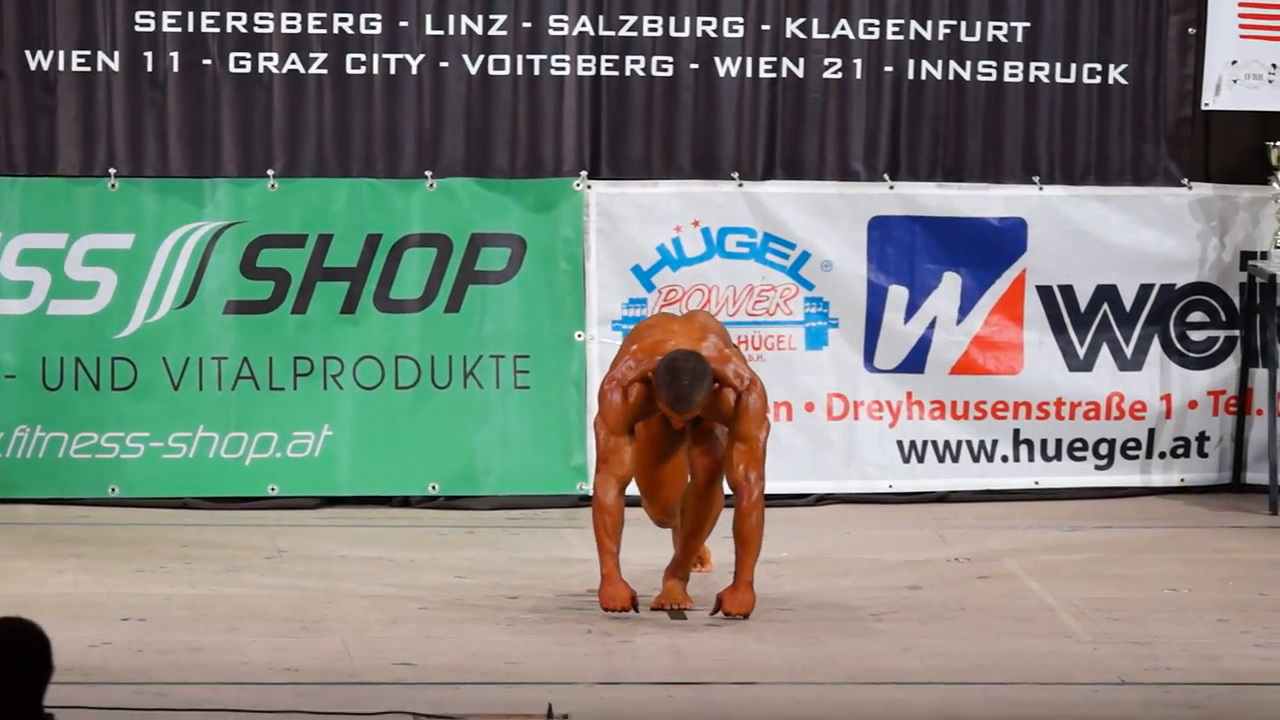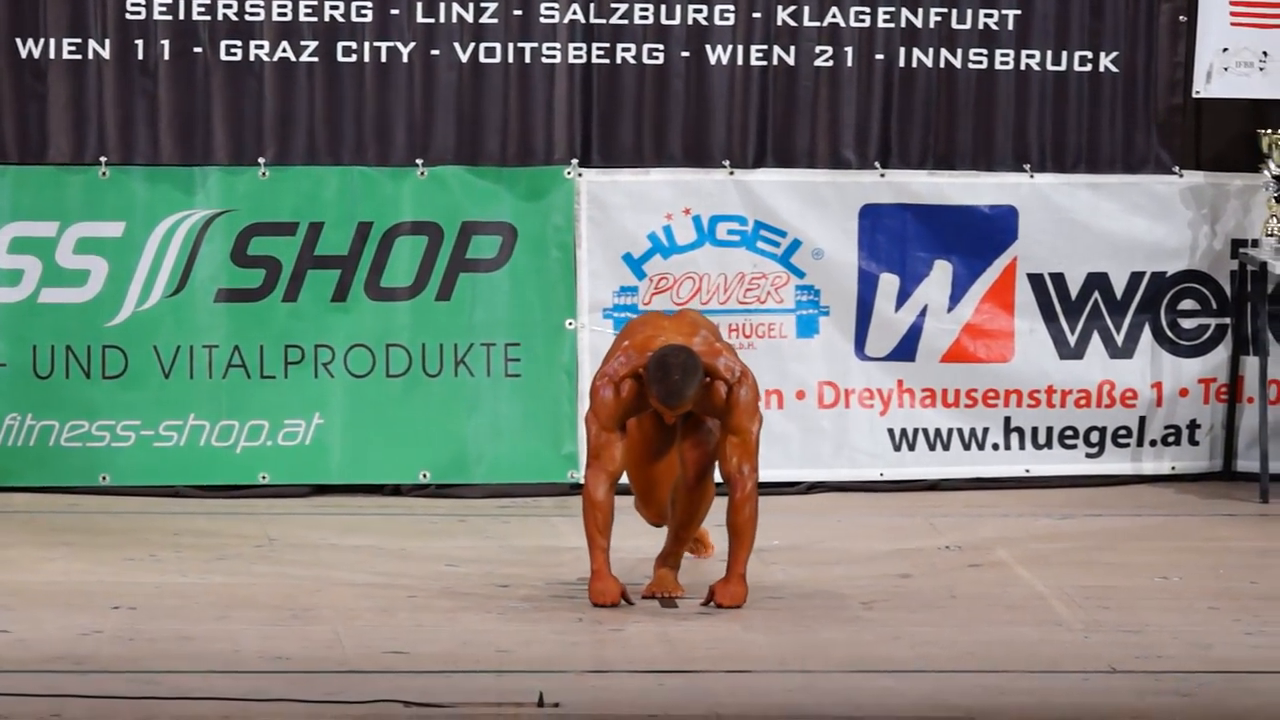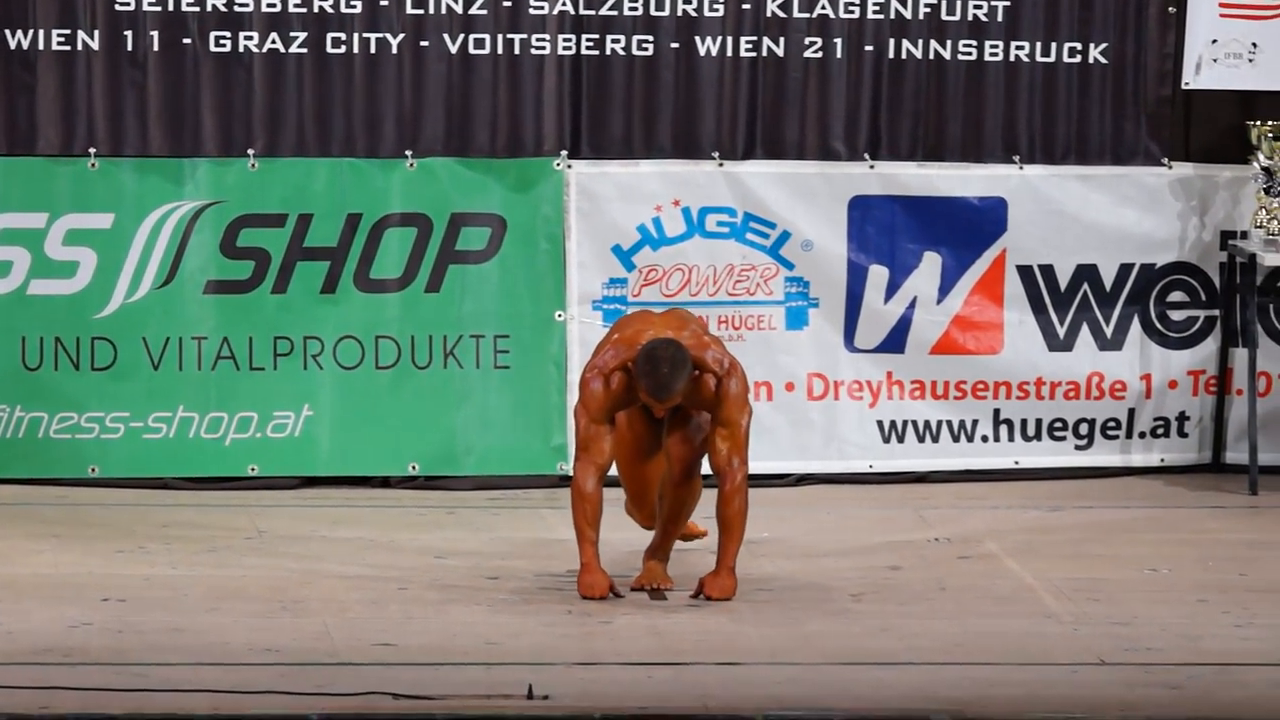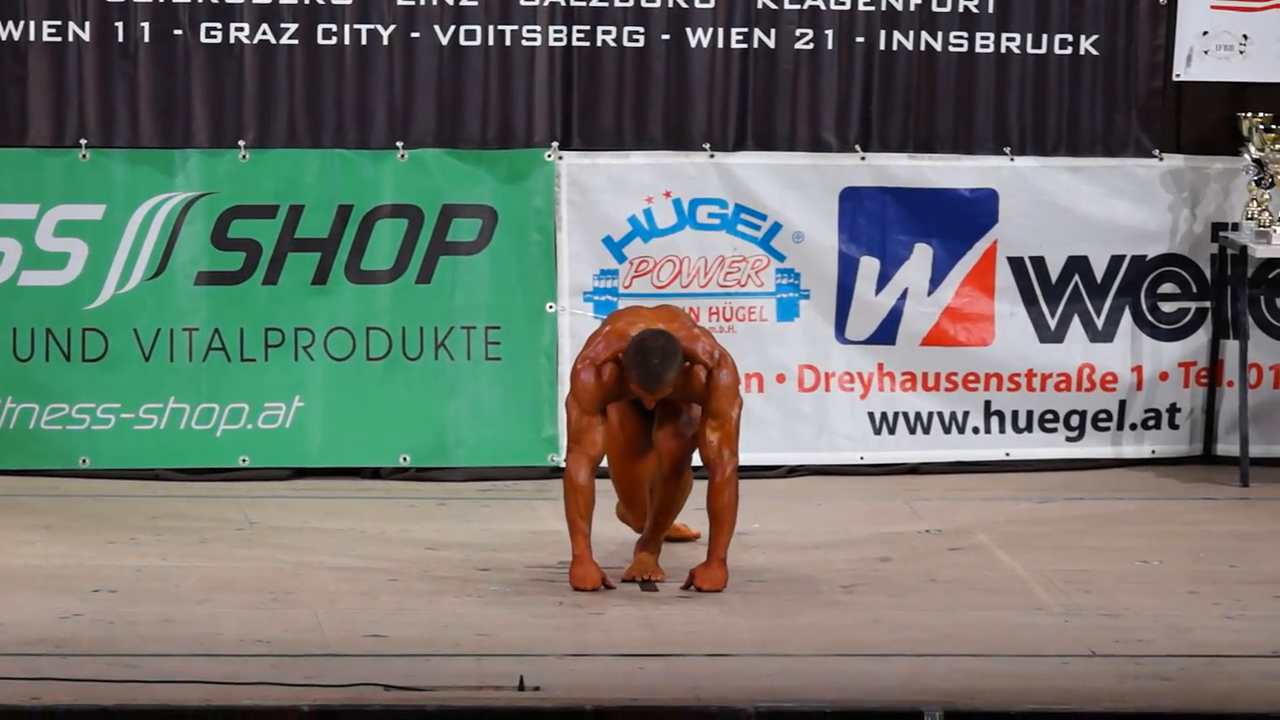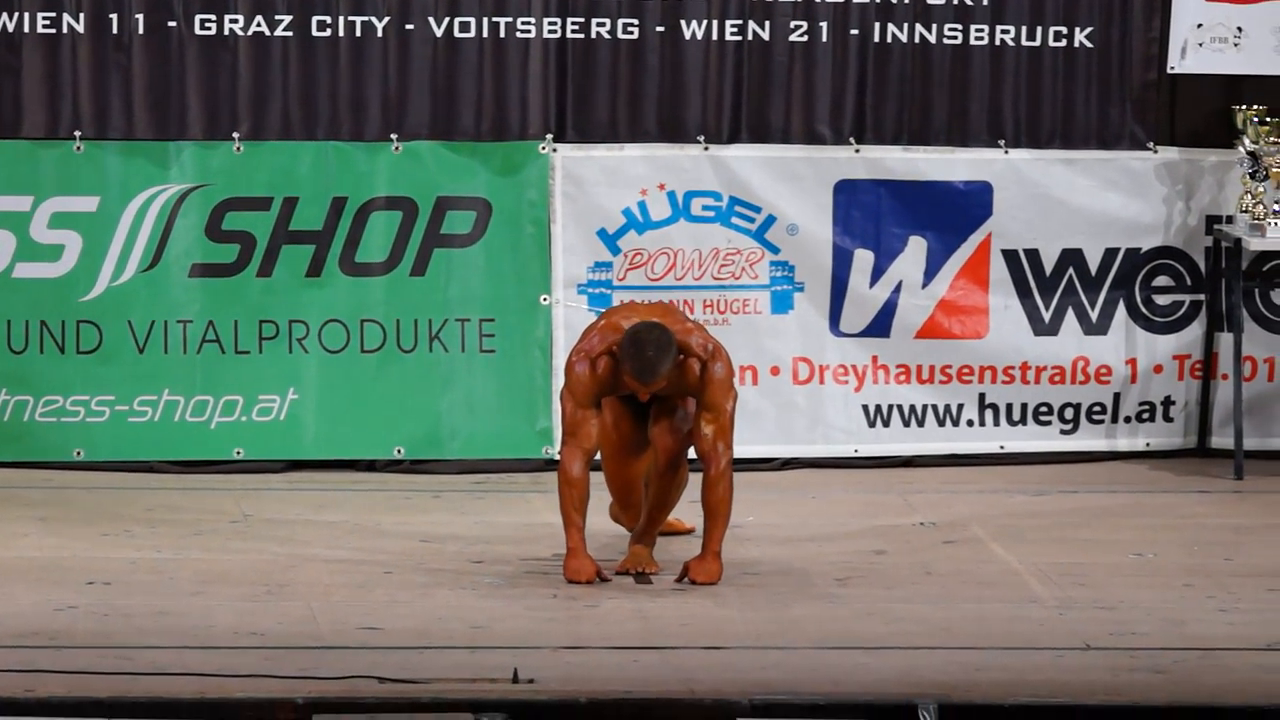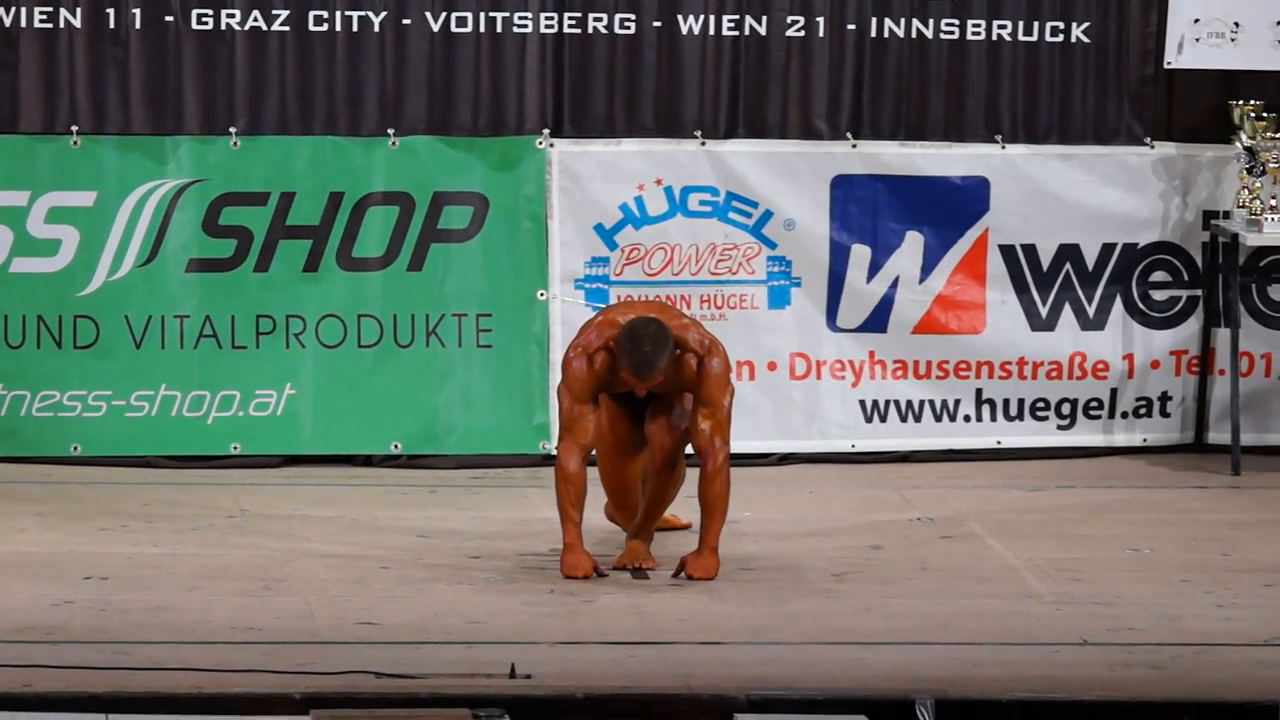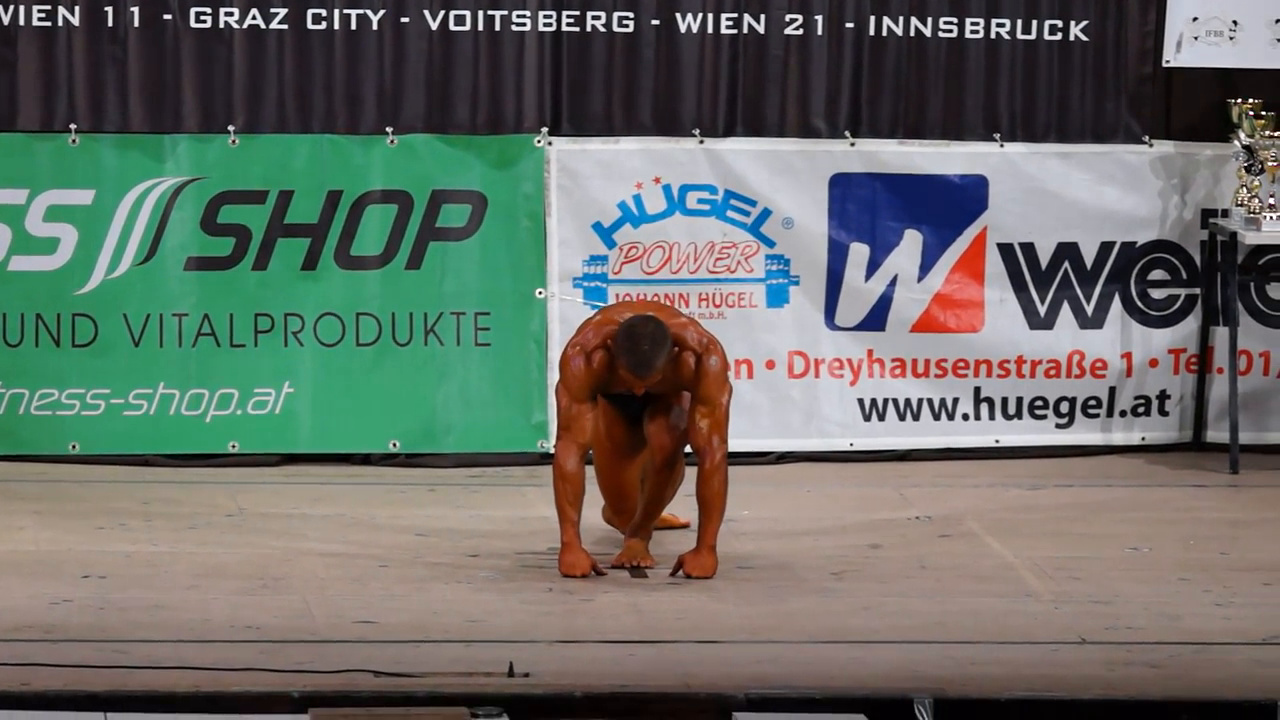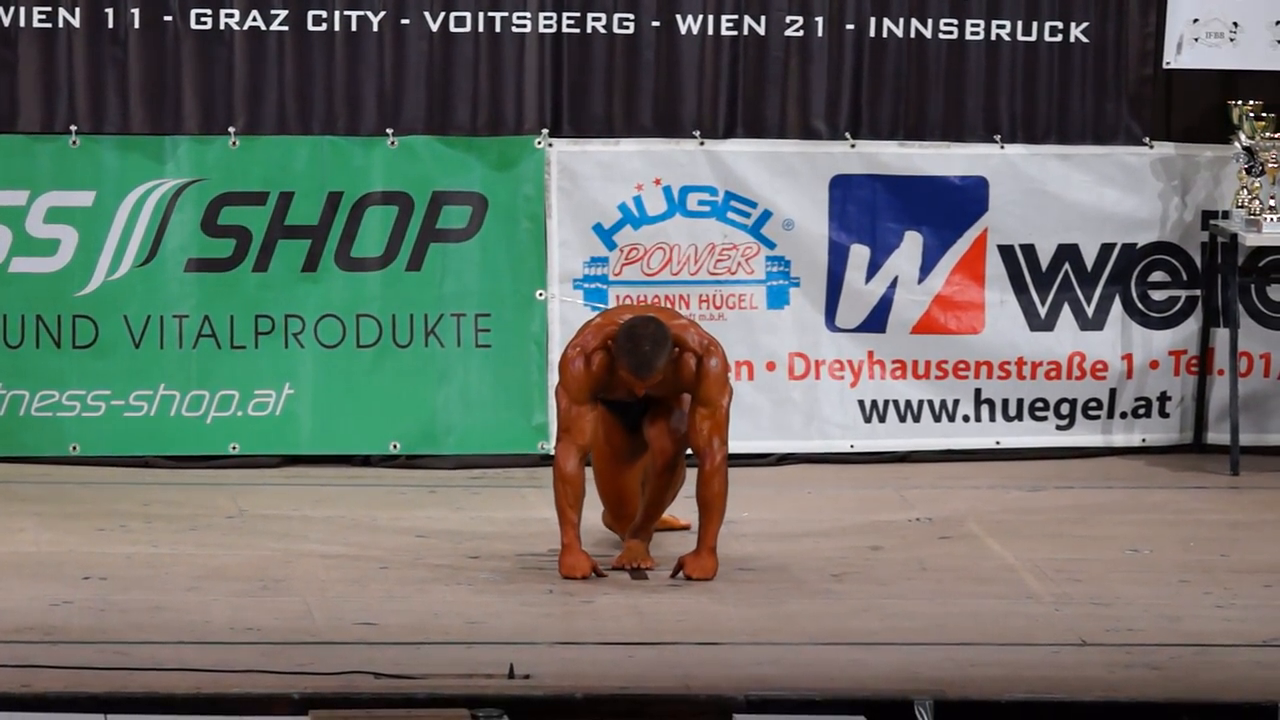
dt=0.1s
person 1, frame 1
left shoulder: (743, 391)
right shoulder: (622, 387)
left elbow: (749, 487)
right elbow: (609, 480)
left wrist: (743, 584)
right wrist: (610, 576)
left hip: (715, 398)
right hip: (648, 395)
left knee: (707, 472)
right knee: (661, 507)
left ankle: (678, 574)
right ankle: (686, 533)
person 1, frame 2
left shoulder: (734, 384)
right shoulder: (614, 383)
left elbow: (743, 479)
right elbow: (600, 476)
left wrist: (735, 576)
right wrist: (600, 572)
right hip: (640, 390)
left knee: (697, 466)
right knee: (654, 509)
left ankle: (669, 562)
right ankle: (680, 525)
person 1, frame 3
left shoulder: (724, 378)
right shoulder: (603, 376)
left elbow: (733, 472)
right elbow: (588, 468)
left wrist: (725, 570)
right wrist: (589, 565)
left hip: (695, 397)
right hip: (629, 395)
left knee: (683, 459)
right knee: (646, 512)
left ankle: (658, 554)
right ankle: (667, 524)
person 1, frame 4
left shoulder: (714, 369)
right shoulder: (594, 368)
left elbow: (723, 464)
right elbow: (581, 460)
left wrist: (716, 562)
right wrist: (581, 557)
left hip: (685, 394)
right hip: (622, 400)
left knee: (673, 454)
right knee: (637, 512)
left ankle: (650, 547)
right ankle: (655, 520)
person 1, frame 5
left shoulder: (709, 362)
right shoulder: (588, 360)
left elbow: (718, 457)
right elbow: (575, 453)
left wrist: (710, 555)
right wrist: (575, 550)
left hip: (678, 392)
right hip: (616, 395)
left knee: (669, 448)
right knee: (631, 510)
left ankle: (644, 539)
right ankle: (627, 511)
person 1, frame 6
left shoulder: (706, 358)
right shoulder: (585, 356)
left elbow: (715, 452)
right elbow: (572, 448)
left wrist: (708, 550)
right wrist: (572, 546)
left hip: (674, 391)
right hip: (613, 395)
left knee: (666, 446)
right knee: (627, 510)
left ankle: (642, 534)
right ankle: (624, 511)
person 1, frame 7
left shoulder: (704, 356)
right shoulder: (583, 354)
left elbow: (712, 451)
right elbow: (570, 447)
left wrist: (706, 548)
right wrist: (570, 545)
left hip: (672, 393)
right hip: (611, 397)
left knee: (665, 445)
right knee: (624, 514)
left ankle: (641, 531)
right ankle: (623, 514)
person 1, frame 8
left shoulder: (705, 358)
right shoulder: (583, 356)
left elbow: (713, 452)
right elbow: (570, 448)
left wrist: (706, 550)
right wrist: (570, 546)
left hip: (672, 398)
right hip: (610, 403)
left knee: (666, 449)
right knee: (623, 520)
left ankle: (642, 532)
right ankle: (622, 518)
